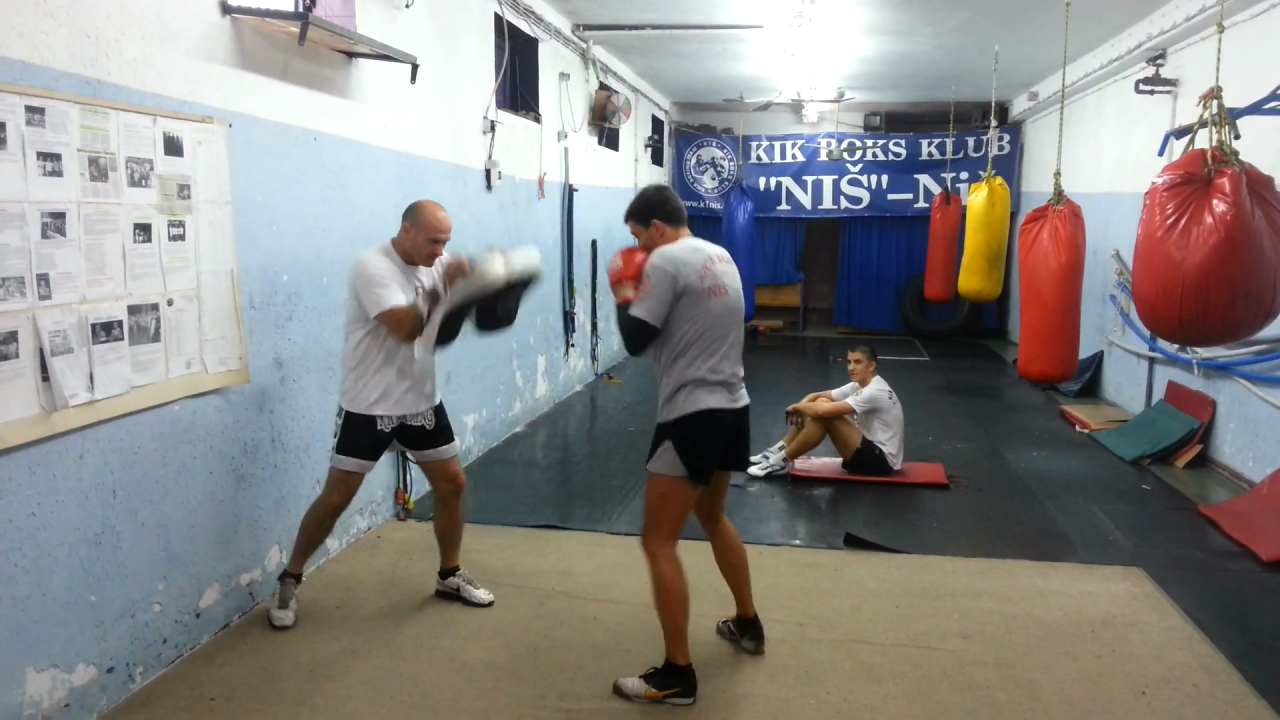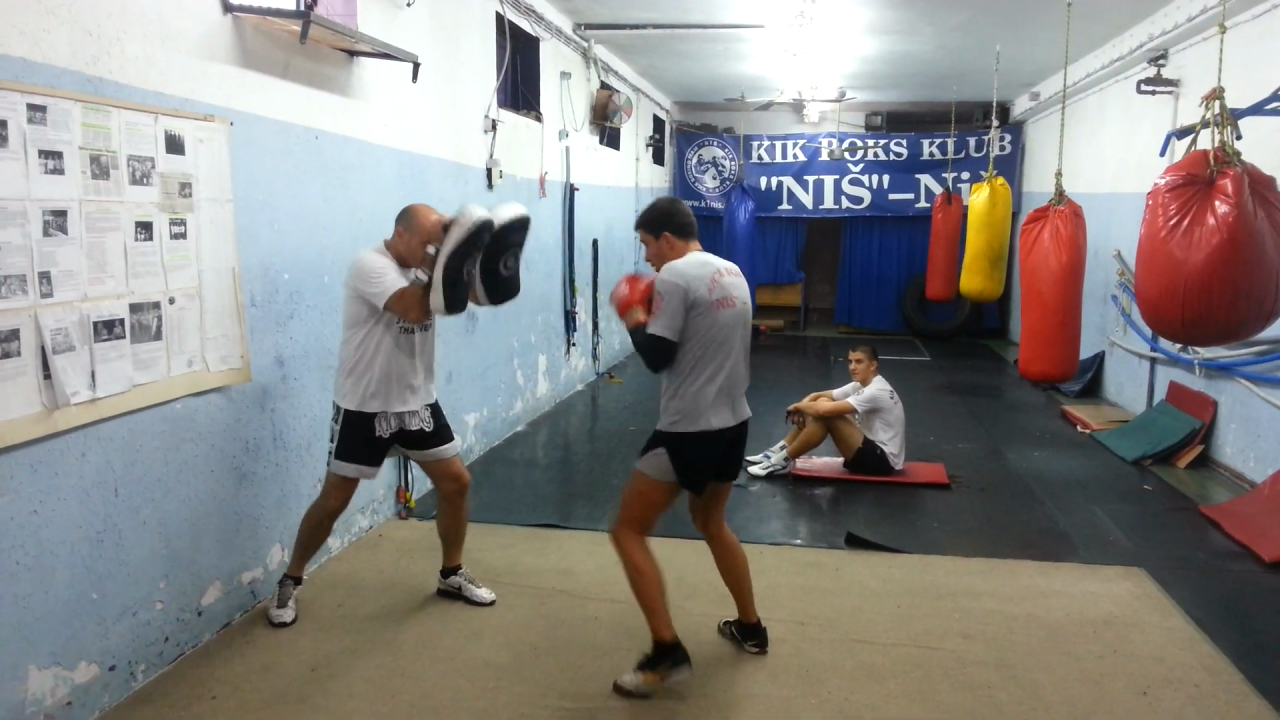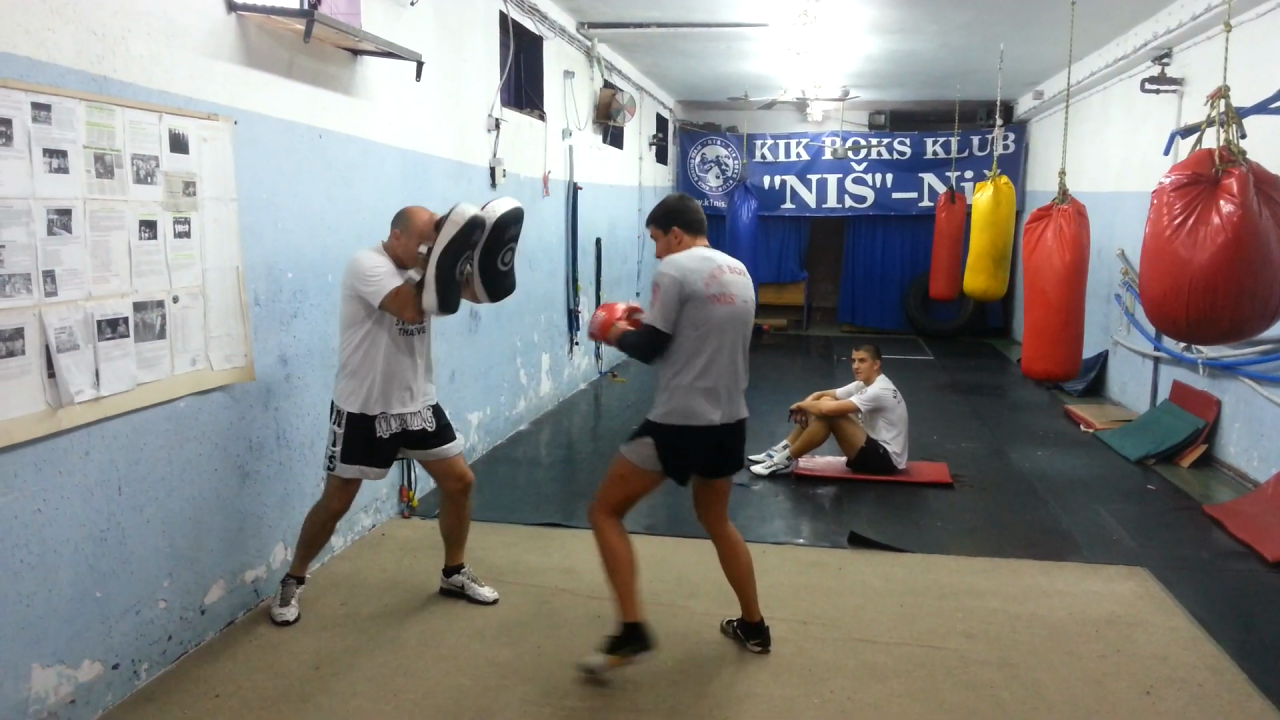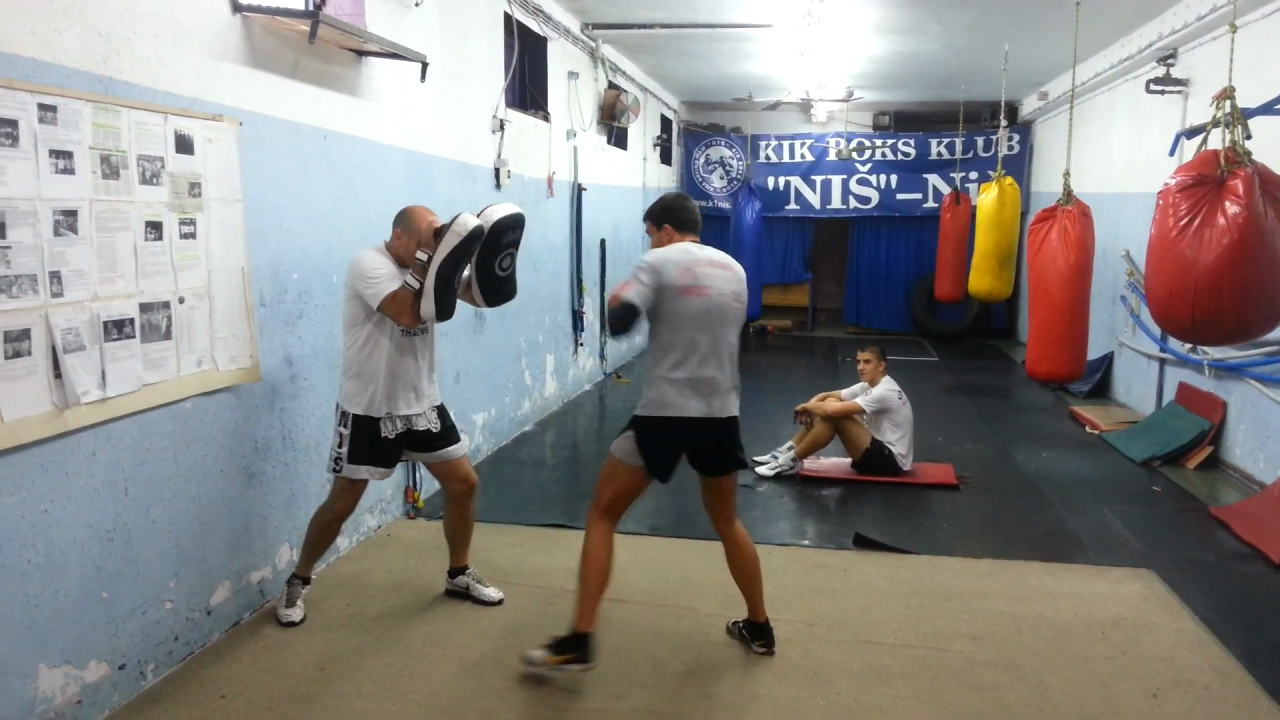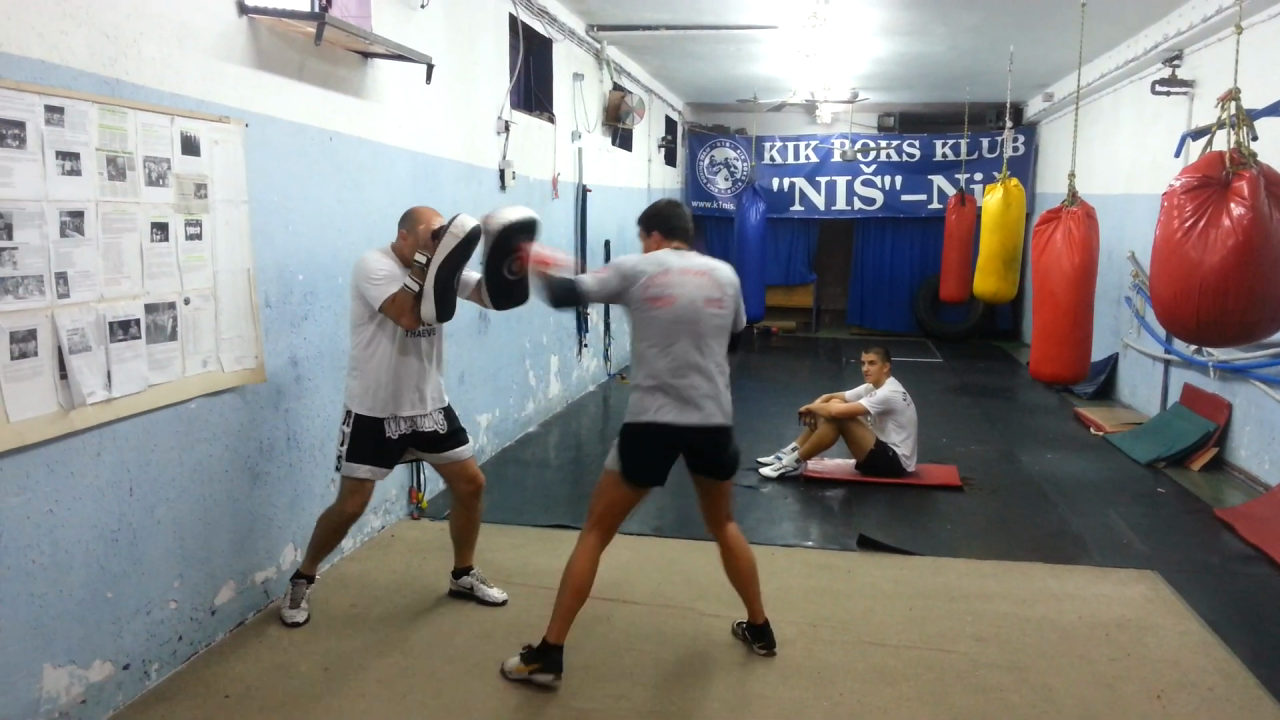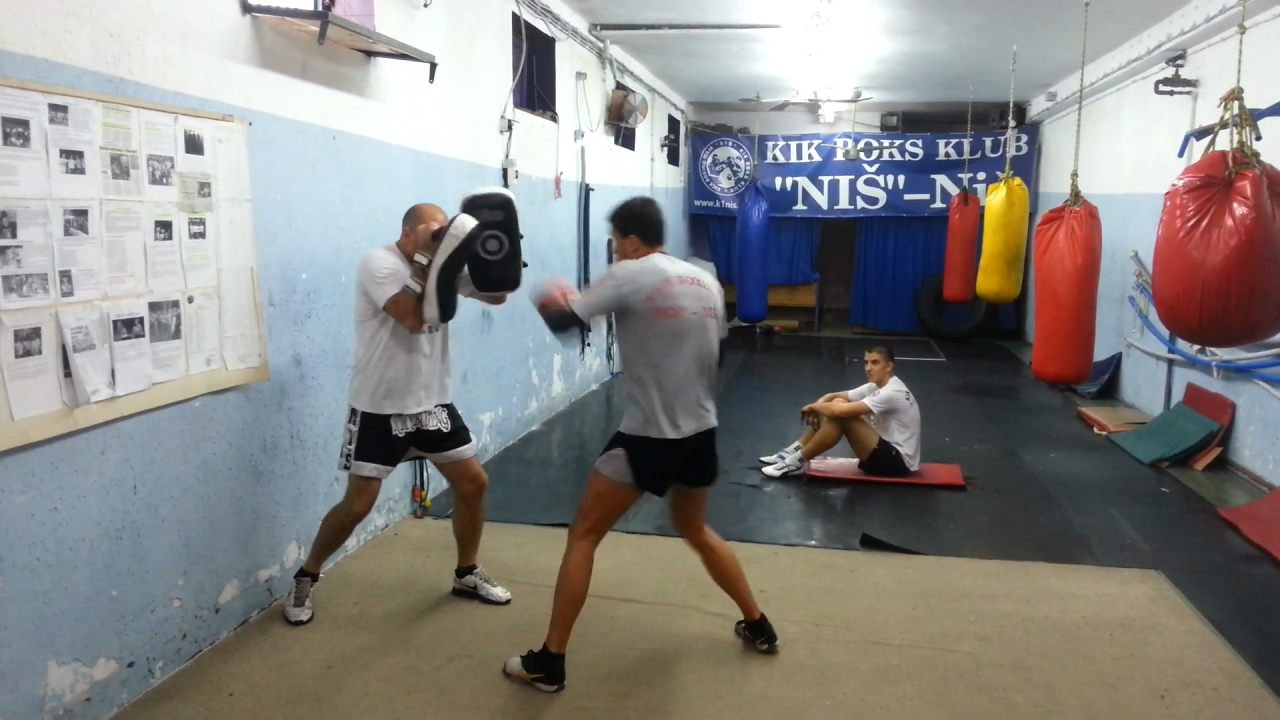
dt=0.1s
person 1, frame 1
left shoulder: (667, 260)
right shoulder: (720, 256)
left elbow: (635, 340)
left wrist: (624, 294)
right wrist: (645, 292)
left hip: (692, 415)
right hip: (733, 408)
left knee: (659, 542)
right knee: (712, 515)
left ankle: (677, 674)
right ankle: (748, 623)
person 1, frame 2
left shoulder: (676, 275)
right shoulder: (731, 272)
left elbow: (657, 357)
left wrist: (634, 318)
right wrist: (652, 321)
left hip: (687, 428)
right hip: (733, 422)
left knee: (627, 530)
right knee: (710, 522)
left ankle: (668, 650)
right ankle: (749, 627)
person 1, frame 3
left shoulder: (675, 269)
right shoulder: (740, 271)
left elbow: (649, 347)
left wrist: (614, 330)
right wrist: (645, 319)
left hip: (679, 421)
right hip: (730, 419)
left knee: (604, 511)
right knee: (716, 519)
left ankle: (631, 630)
right ankle: (753, 626)
person 1, frame 4
left shoulder: (658, 263)
right shoulder: (735, 269)
left elbow: (619, 321)
left wrist: (618, 300)
left hip: (664, 416)
right hip: (721, 415)
left knee: (600, 518)
right knee: (726, 521)
left ankle: (578, 640)
right ankle: (758, 628)
person 1, frame 5
left shoulder: (637, 268)
right shoulder: (726, 274)
left elbow: (566, 296)
left wrist: (541, 269)
left hip: (651, 425)
right hip: (713, 423)
left knee: (596, 532)
right knee: (723, 525)
left ankle: (548, 654)
right ankle: (760, 629)
person 1, frame 6
left shoulder: (630, 277)
right shoulder: (707, 282)
left elbow: (567, 320)
left wrist: (553, 302)
left hip: (648, 436)
right hip: (699, 430)
left knee: (583, 536)
right knee: (697, 532)
left ankle: (550, 661)
right ankle: (758, 625)
person 2, frame 1
left shoulder: (434, 265)
right shoulder: (372, 267)
right elbow: (404, 328)
right wrist: (443, 285)
left hip: (421, 400)
right hip: (368, 405)
left knee: (452, 483)
right knee: (336, 497)
left ankle: (450, 576)
right ankle: (290, 579)
person 2, frame 2
left shoulder: (433, 261)
right shoulder: (369, 265)
left elbow: (482, 293)
right elbow: (416, 309)
left wrist: (493, 250)
right wrist: (435, 252)
left hip: (417, 402)
right hip: (364, 407)
left knee: (455, 483)
right knee: (334, 500)
left ankle: (452, 575)
right ankle: (290, 581)
person 2, frame 3
left shoulder: (426, 262)
right shoulder: (366, 265)
left elbow: (482, 291)
right elbow: (411, 309)
right wrist: (429, 250)
left hip: (417, 401)
right hip: (363, 407)
left knee: (459, 481)
right knee: (336, 503)
left ankle: (455, 574)
right ankle: (292, 581)
person 2, frame 4
left shoulder: (434, 264)
right shoulder: (368, 265)
right elbow: (407, 315)
right wrist: (425, 255)
left hip: (422, 403)
right hip: (368, 409)
left knee: (463, 483)
right knee: (340, 503)
left ankle: (459, 575)
right ankle: (298, 581)
person 2, frame 5
right shoulder: (373, 265)
right elbow: (408, 316)
right wrist: (425, 256)
left hip: (429, 404)
right hip: (374, 409)
left knee: (471, 484)
right knee: (350, 505)
left ankle: (463, 575)
right ankle: (303, 580)
person 2, frame 6
right shoulder: (379, 263)
left elbow: (496, 293)
right elbow: (411, 316)
right wrist: (428, 257)
left hip: (432, 402)
right hip: (378, 407)
left knee: (474, 483)
right knee: (358, 504)
left ankle: (467, 574)
right ankle: (306, 577)
